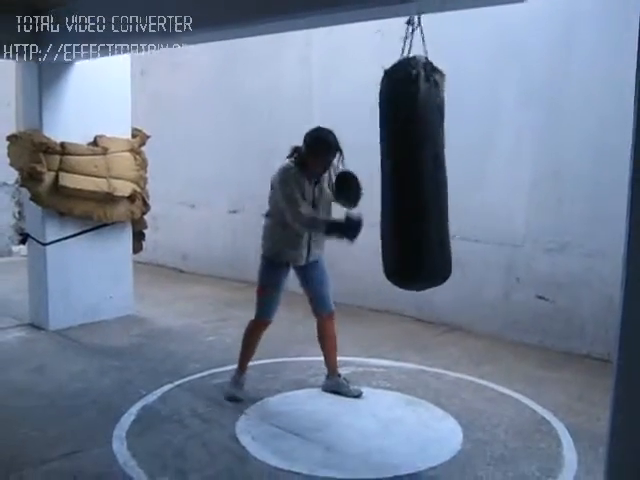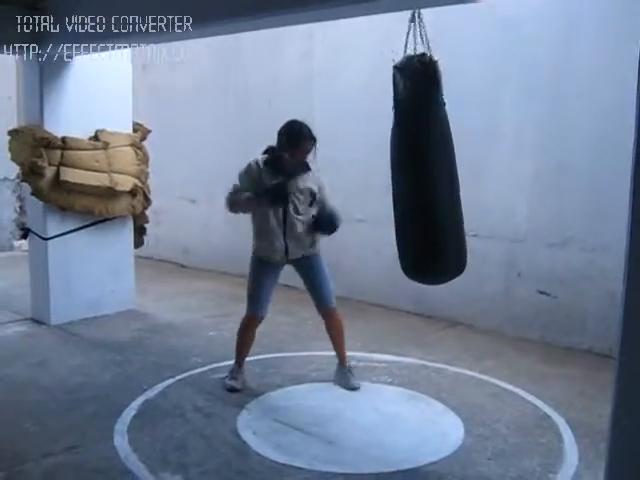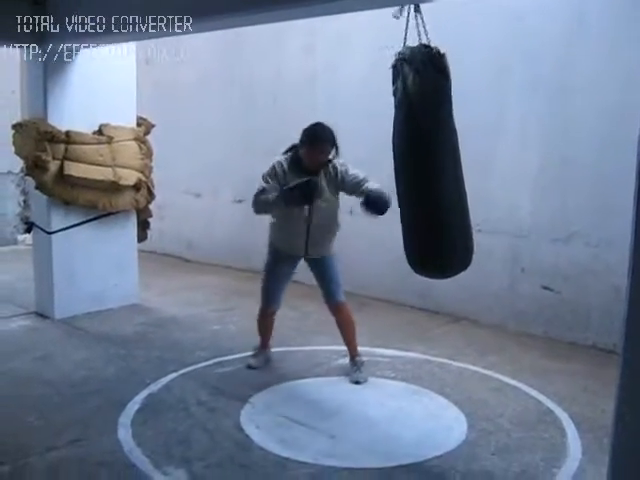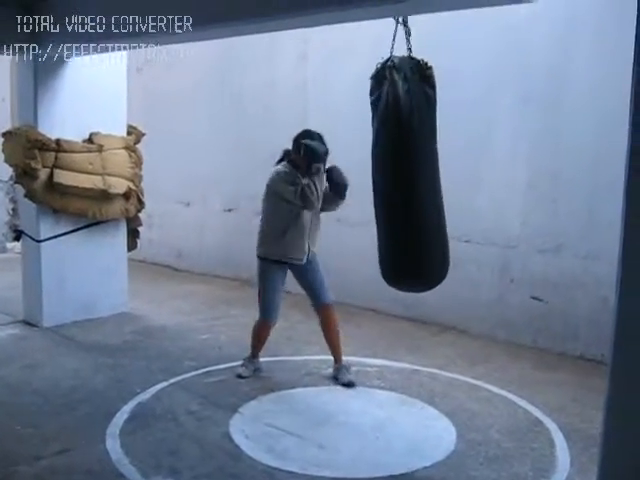
dt=0.4s
person 1, frame 1
left shoulder: (325, 175)
right shoulder: (286, 173)
left elbow: (338, 204)
right elbow: (298, 218)
left wrist: (347, 194)
right wrist: (335, 227)
left hip: (311, 255)
right hip: (278, 254)
left knee: (326, 314)
right knee: (263, 319)
left ankle: (333, 377)
right ankle: (239, 375)
person 1, frame 2
left shoulder: (308, 174)
right shoulder: (257, 168)
left elbow: (321, 203)
right elbow: (234, 202)
left wrist: (326, 215)
right wrist: (263, 197)
left hip: (305, 250)
right hip: (267, 253)
left knee: (329, 308)
right knee: (254, 314)
left ankle: (343, 365)
right ankle: (237, 369)
person 1, frame 3
left shoulder: (336, 169)
right shoulder: (281, 168)
left elbow: (361, 183)
right elbow: (259, 204)
left wrist: (373, 195)
right wrist: (289, 198)
left hip: (321, 247)
right hip: (284, 247)
left knee: (338, 304)
right knee: (268, 306)
left ankle: (356, 359)
right ankle: (263, 348)
person 1, frame 4
left shoulder: (312, 173)
right shoulder: (282, 175)
left elbow: (325, 205)
right elbow: (308, 200)
left wrist: (337, 190)
right wrist: (314, 170)
left hip: (304, 253)
right hip: (274, 255)
left knee: (326, 307)
right knee: (268, 318)
left ankle: (339, 364)
right ankle: (253, 359)
